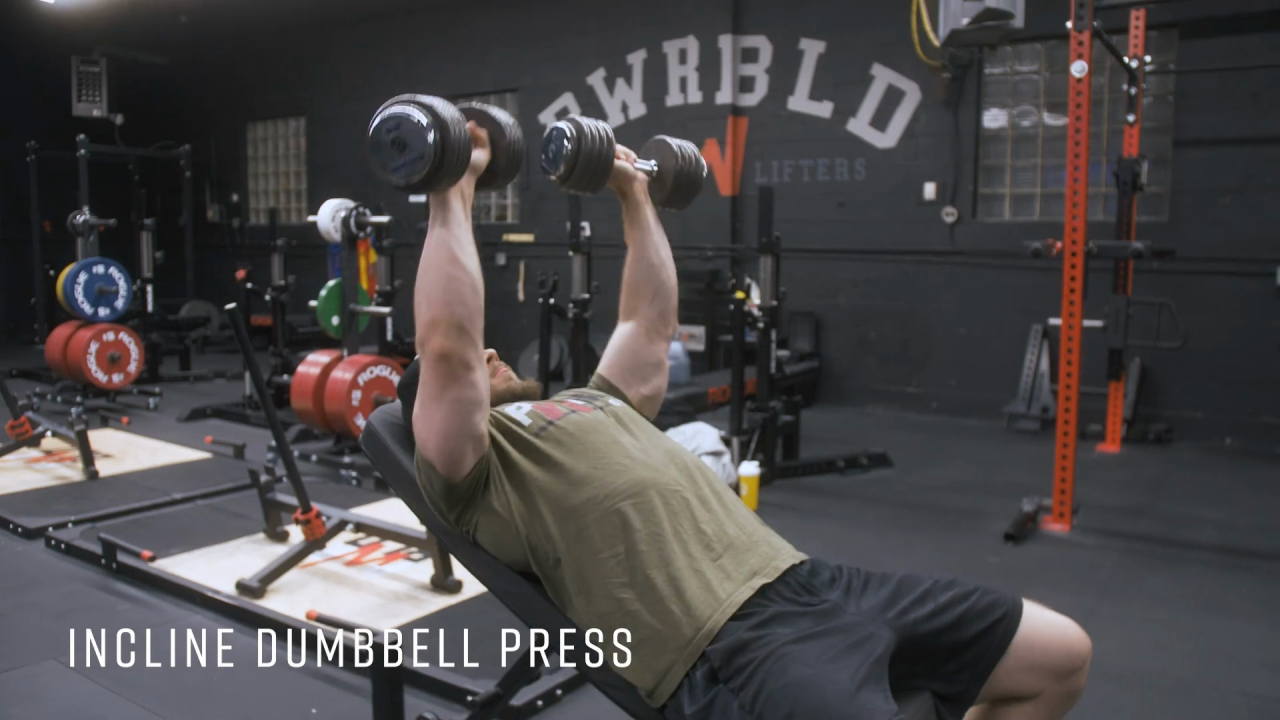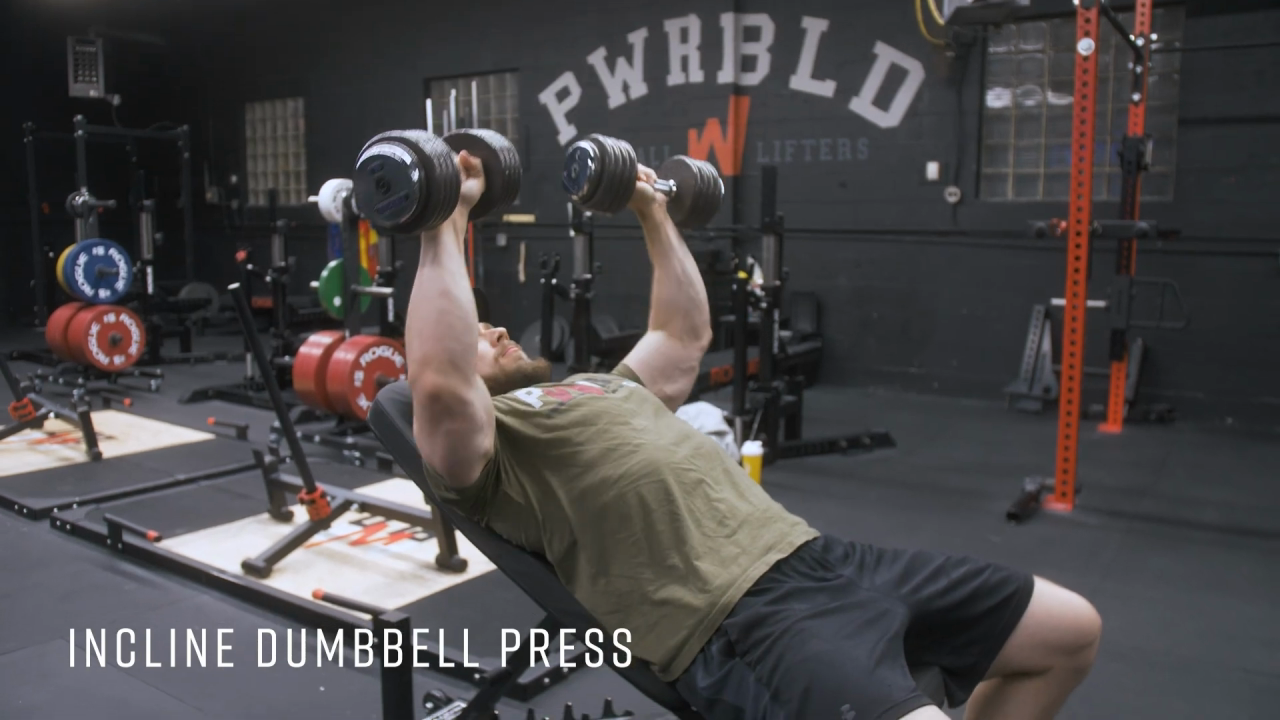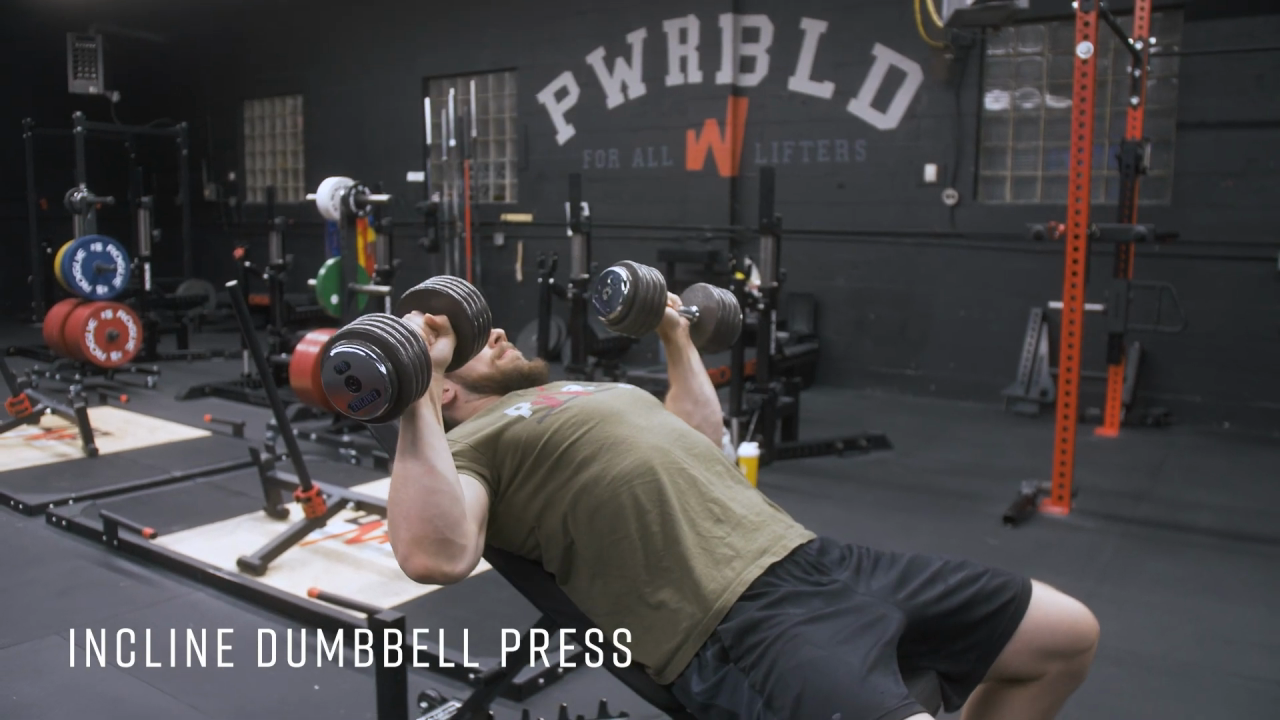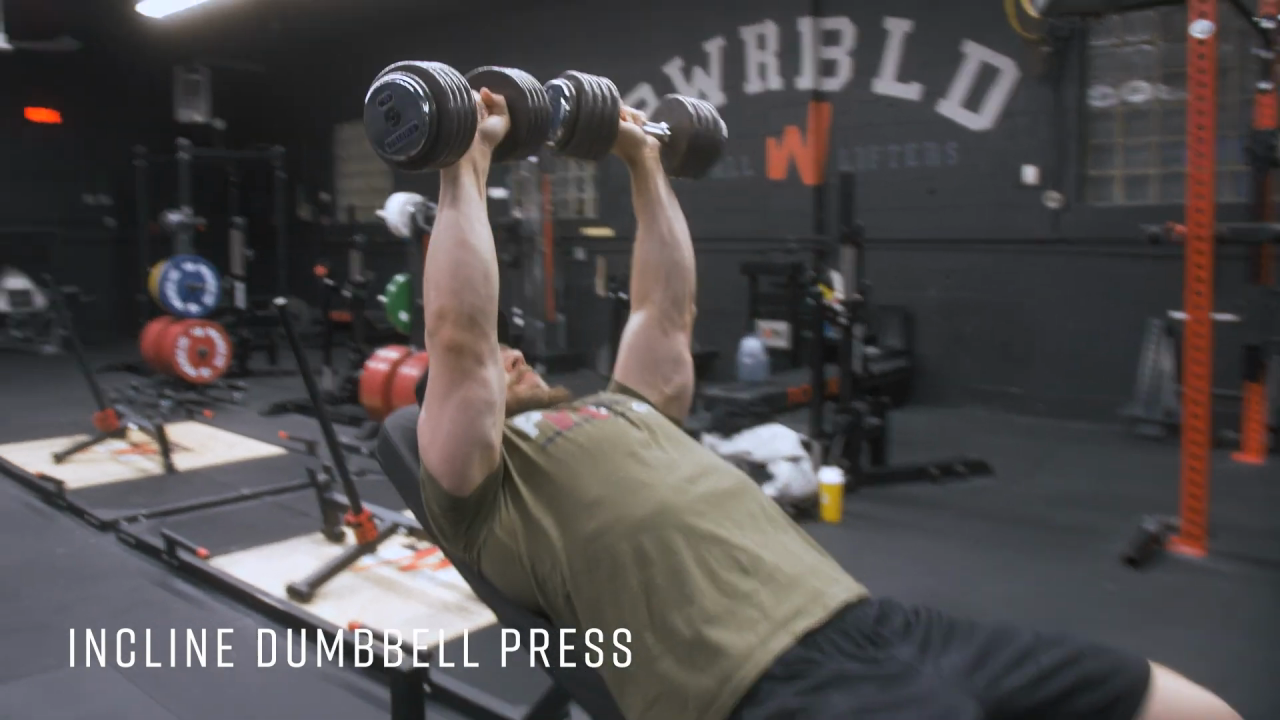
dt=1s
person 1, frame 1
left shoulder: (591, 406)
right shoulder: (479, 465)
left elbow: (651, 322)
right elbow: (445, 346)
left wrist: (634, 196)
right wrist: (451, 190)
left hip: (802, 584)
right hip: (727, 647)
left knee: (1061, 658)
person 1, frame 2
left shoulder: (601, 391)
right shoulder: (484, 452)
left elbow: (685, 335)
right elbow: (438, 384)
left wrist: (652, 214)
right wrist: (445, 225)
left hip: (810, 558)
right hip: (737, 623)
left knee: (1070, 631)
person 1, frame 3
left shoulder: (582, 397)
right shoulder: (471, 450)
right elbow: (434, 555)
left wrist: (678, 337)
right wrist: (416, 383)
left hip: (810, 559)
right hip: (738, 623)
left knee: (1067, 637)
person 1, frame 4
left shoulder: (622, 413)
right shoulder: (489, 480)
left elbow: (668, 310)
right elbow: (460, 338)
left wrist: (644, 164)
right wrist: (469, 164)
left hip: (873, 628)
